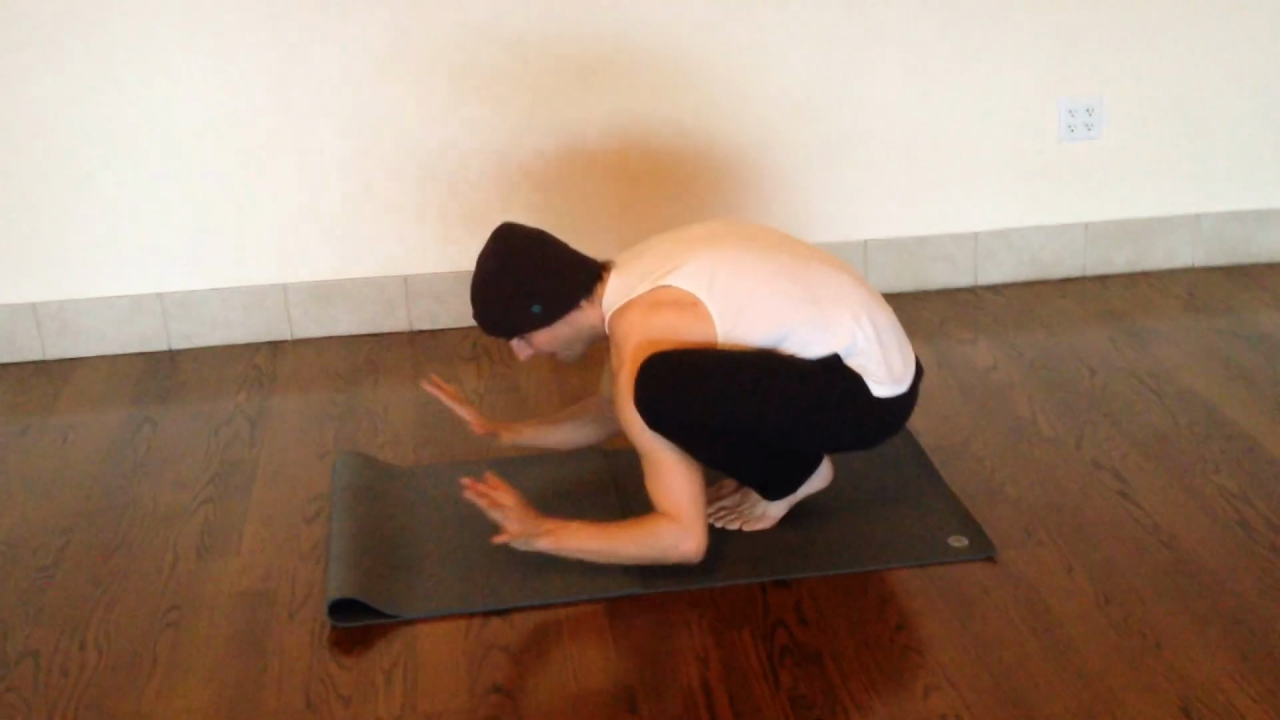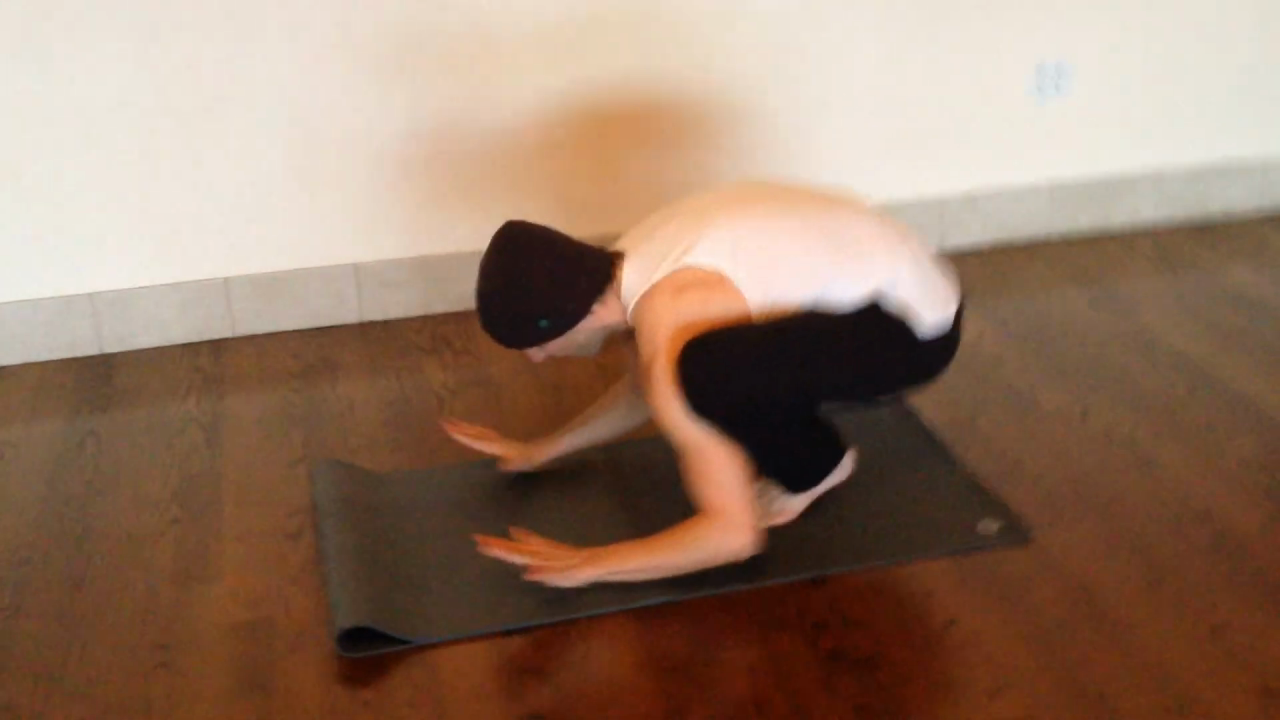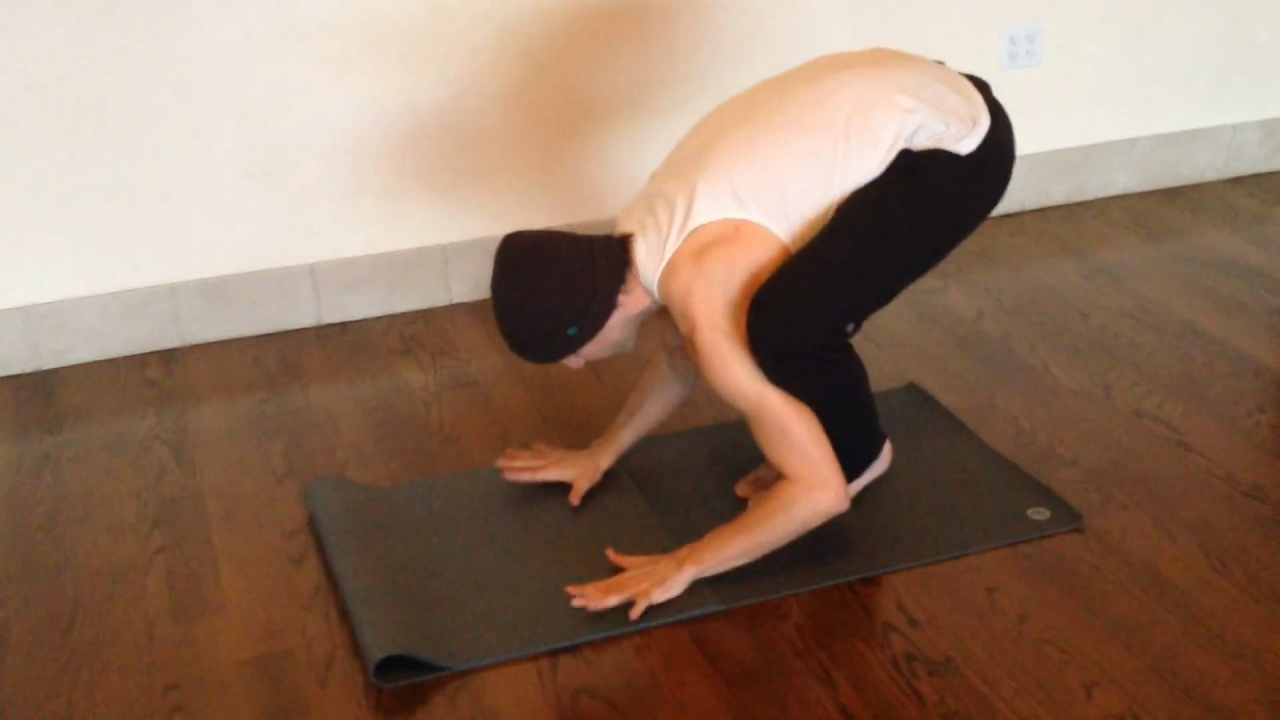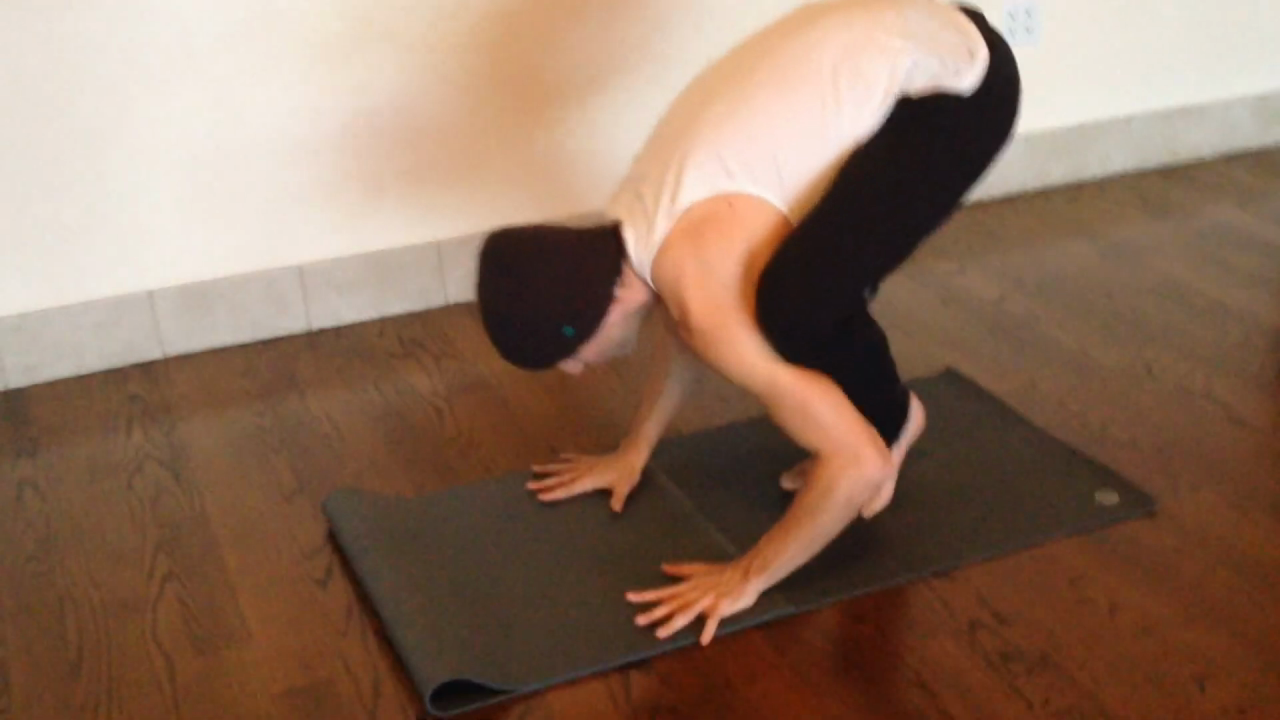
dt=0.7s
person 1, frame 1
left shoulder: (644, 348)
right shoulder: (625, 284)
left elbow: (687, 538)
right elbow: (612, 413)
left wrist: (542, 533)
right wrist: (504, 432)
left hip: (872, 391)
right hip: (855, 341)
left knee: (663, 388)
left ankle: (791, 480)
right ankle: (782, 464)
person 1, frame 2
left shoulder: (671, 338)
right shoulder: (634, 264)
left elbow: (735, 532)
right elbow: (646, 392)
left wrist: (583, 564)
right wrist: (540, 450)
left hip: (913, 324)
right hip: (884, 276)
left knee: (705, 371)
left ankle: (815, 468)
right ankle: (802, 450)
person 1, frame 3
left shoulder: (707, 303)
right shoulder: (639, 236)
left elbow: (822, 491)
right elbow: (680, 355)
left wrist: (682, 567)
right wrist: (602, 453)
left hip: (956, 142)
right hip: (889, 97)
left knee: (785, 325)
left ankle: (859, 455)
right ankle: (825, 436)
person 1, frame 4
left shoulder: (704, 290)
right shoulder: (634, 221)
left elbow: (861, 463)
left wrist: (747, 576)
right wrist: (633, 451)
left hip: (958, 77)
left knee: (799, 303)
left ankle: (891, 419)
right ankle: (866, 411)
